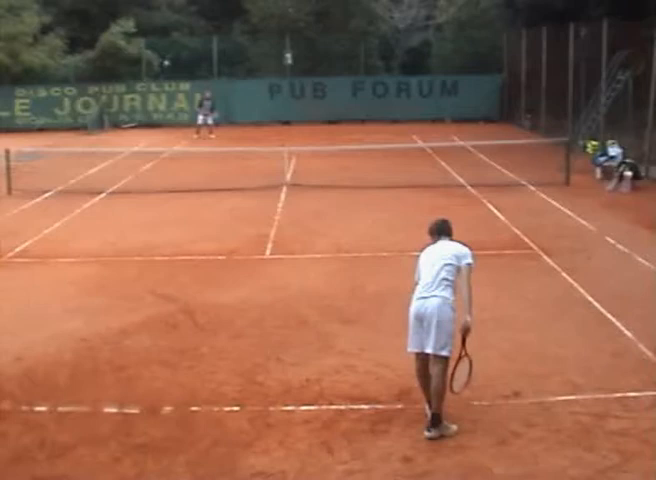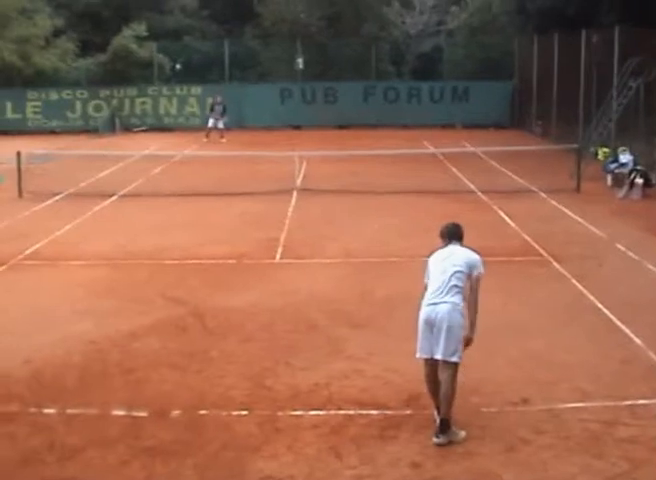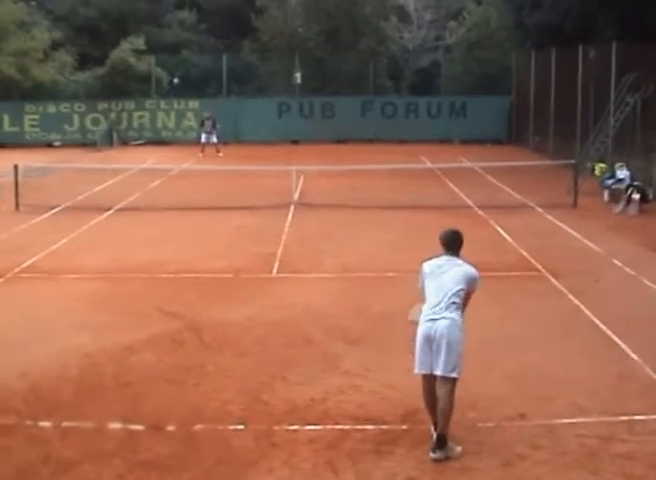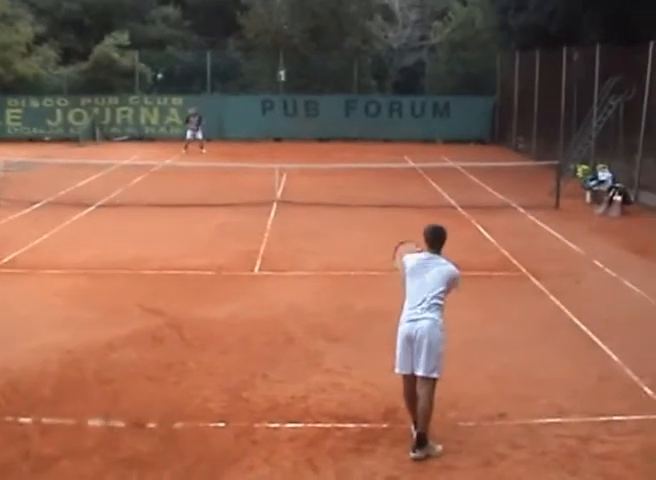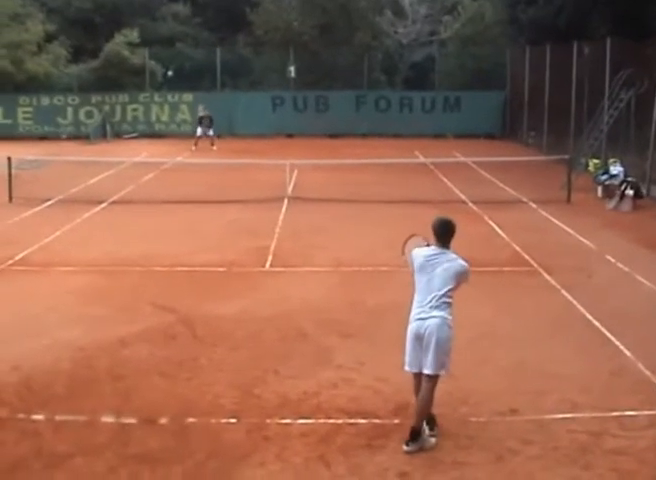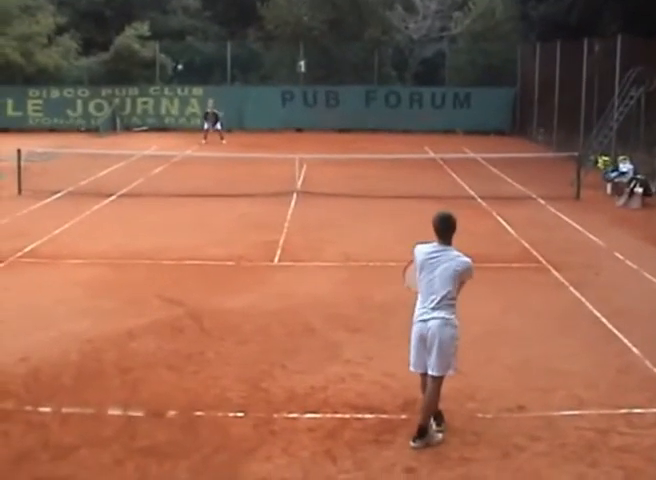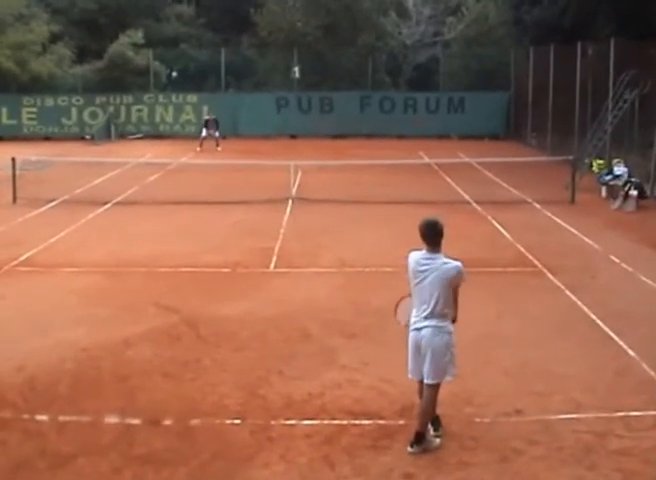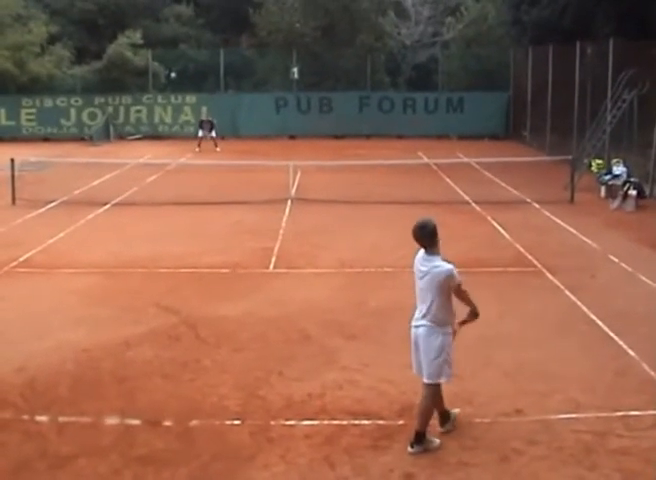
dt=0.5s
person 1, frame 1
left shoulder: (426, 252)
right shoulder: (462, 250)
right elbow: (465, 283)
right wrist: (468, 315)
left hip: (418, 303)
right hip: (440, 304)
left knee: (421, 359)
right knee: (439, 363)
left ankle: (431, 406)
right ankle: (435, 424)
person 1, frame 2
left shoulder: (434, 257)
right shoulder: (472, 258)
right elbow: (472, 297)
right wrist: (471, 329)
left hip: (427, 309)
right hip: (450, 311)
left knee: (430, 365)
right knee: (448, 369)
left ankle: (439, 412)
right ankle: (443, 430)
person 1, frame 3
left shoulder: (427, 266)
right shoulder: (470, 272)
left hip: (426, 324)
right hip: (449, 326)
left knee: (428, 380)
right knee: (446, 385)
left ankle: (436, 427)
right ankle: (440, 445)
person 1, frame 4
left shoulder: (408, 259)
right shoulder: (451, 271)
left hip: (407, 323)
right hip: (430, 326)
left knee: (409, 380)
right knee: (426, 385)
left ankle: (416, 426)
right ankle: (421, 443)
person 1, frame 5
left shoulder: (417, 254)
right shoulder: (461, 266)
left hip: (417, 321)
right hip: (439, 323)
left knee: (419, 378)
right knee: (428, 381)
left ankle: (428, 419)
right ankle: (414, 437)
person 1, frame 6
left shoulder: (419, 251)
right shoulder: (464, 263)
left hip: (421, 320)
right hip: (443, 324)
left knee: (426, 376)
right knee: (434, 380)
left ankle: (435, 415)
right ankle: (421, 434)
person 1, frame 7
left shoulder: (413, 259)
right shoulder: (454, 268)
right elbow: (454, 297)
left hip: (417, 328)
right hip: (438, 331)
left knee: (423, 383)
right knee: (431, 386)
left ankle: (432, 420)
right ankle: (419, 440)
person 1, frame 8
left shoulder: (420, 258)
right shoulder: (445, 270)
right elbow: (460, 293)
right wrist: (473, 309)
left hip: (420, 326)
right hip: (436, 332)
left knee: (433, 379)
right knee: (431, 386)
left ankle: (444, 417)
right ankle: (418, 440)
